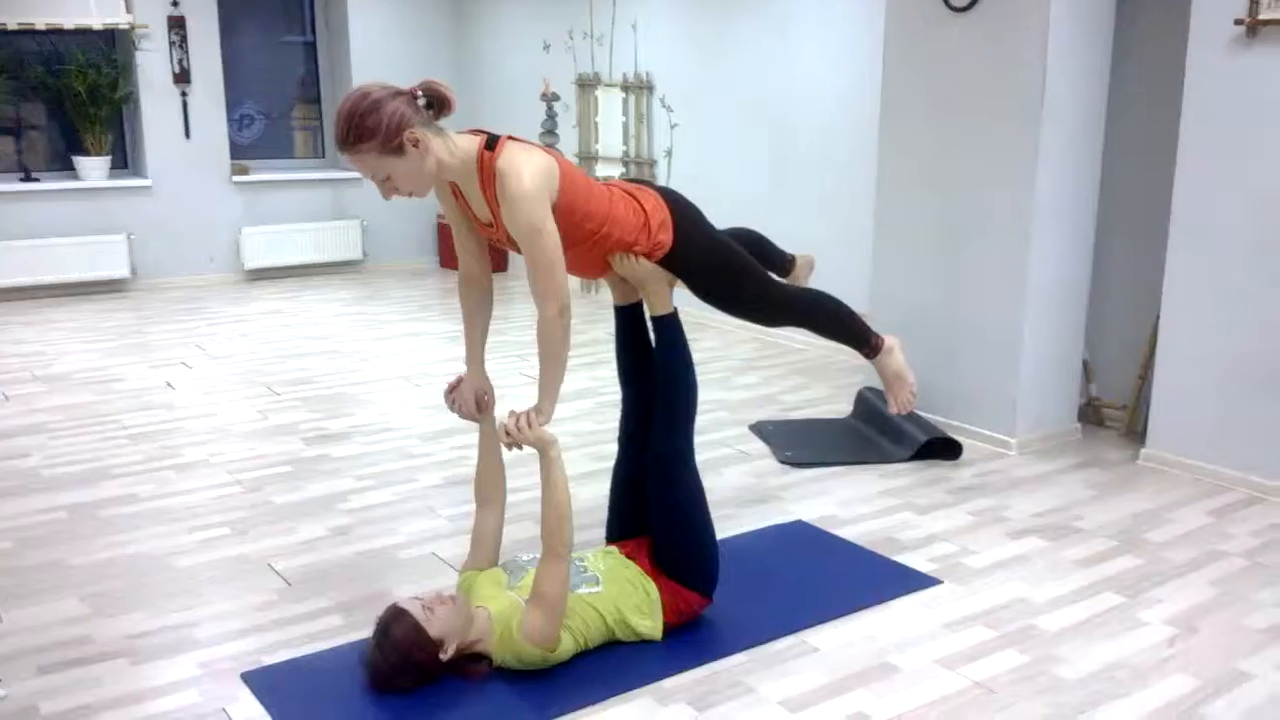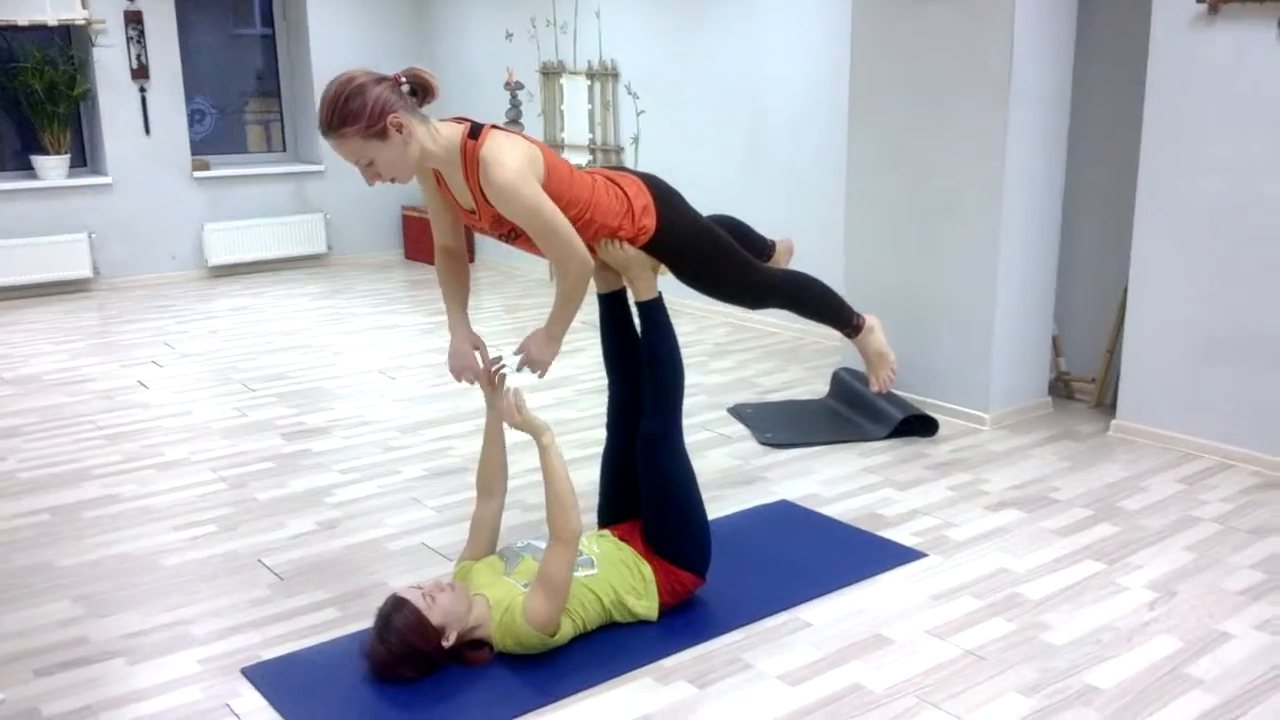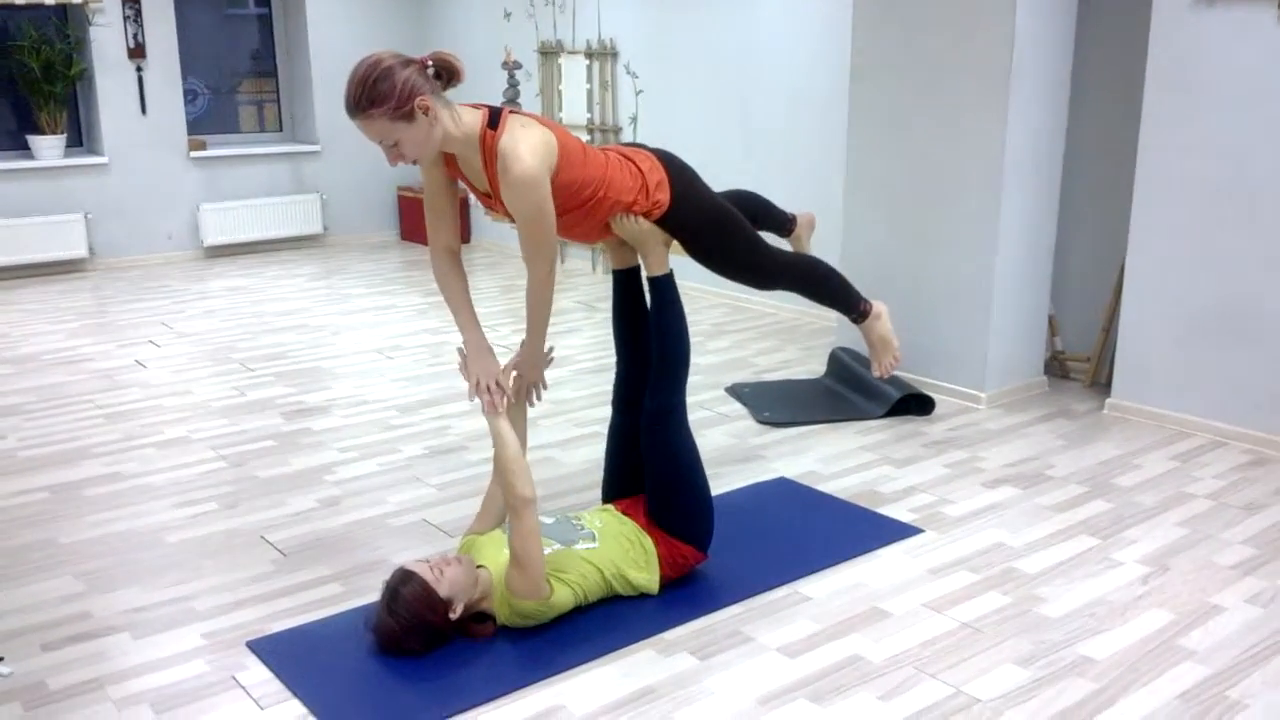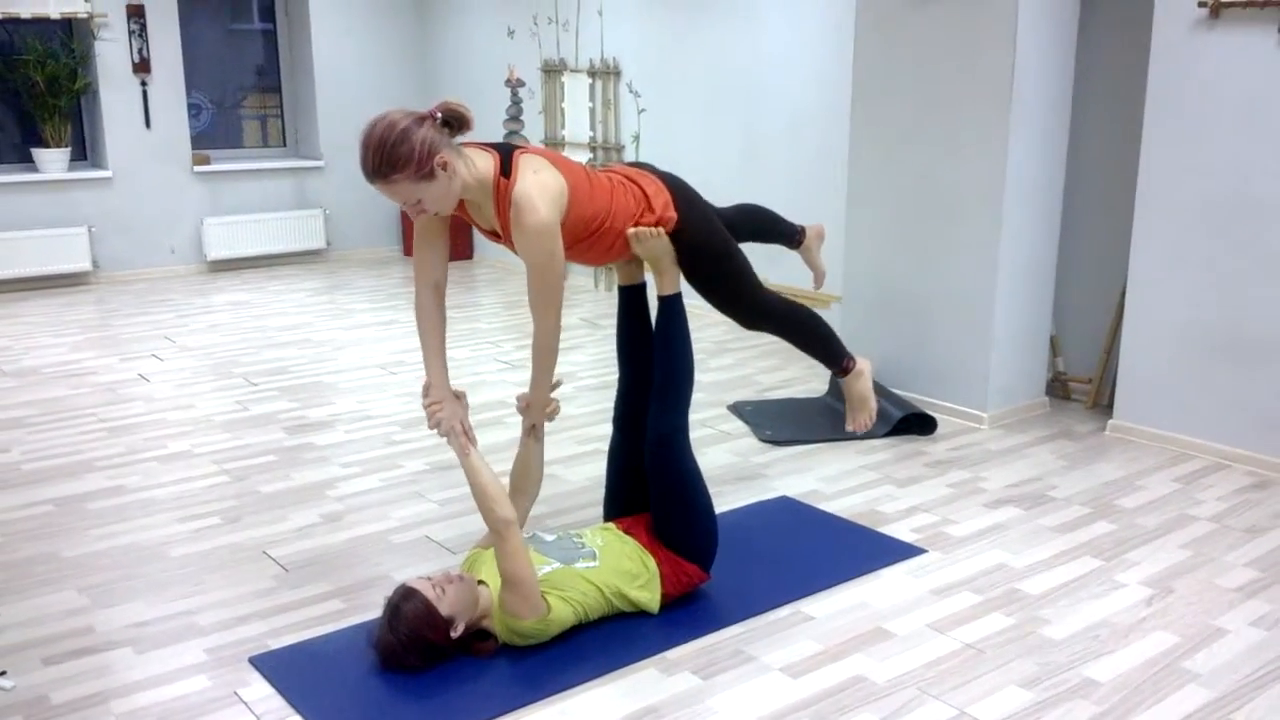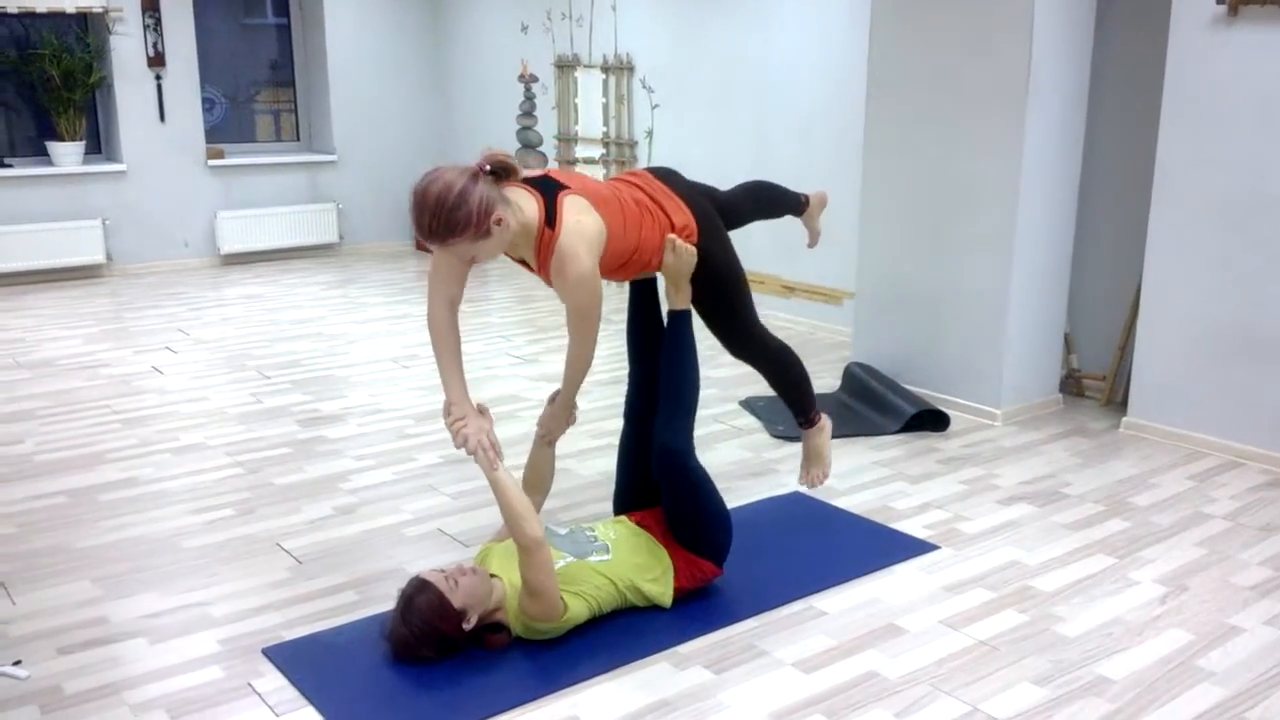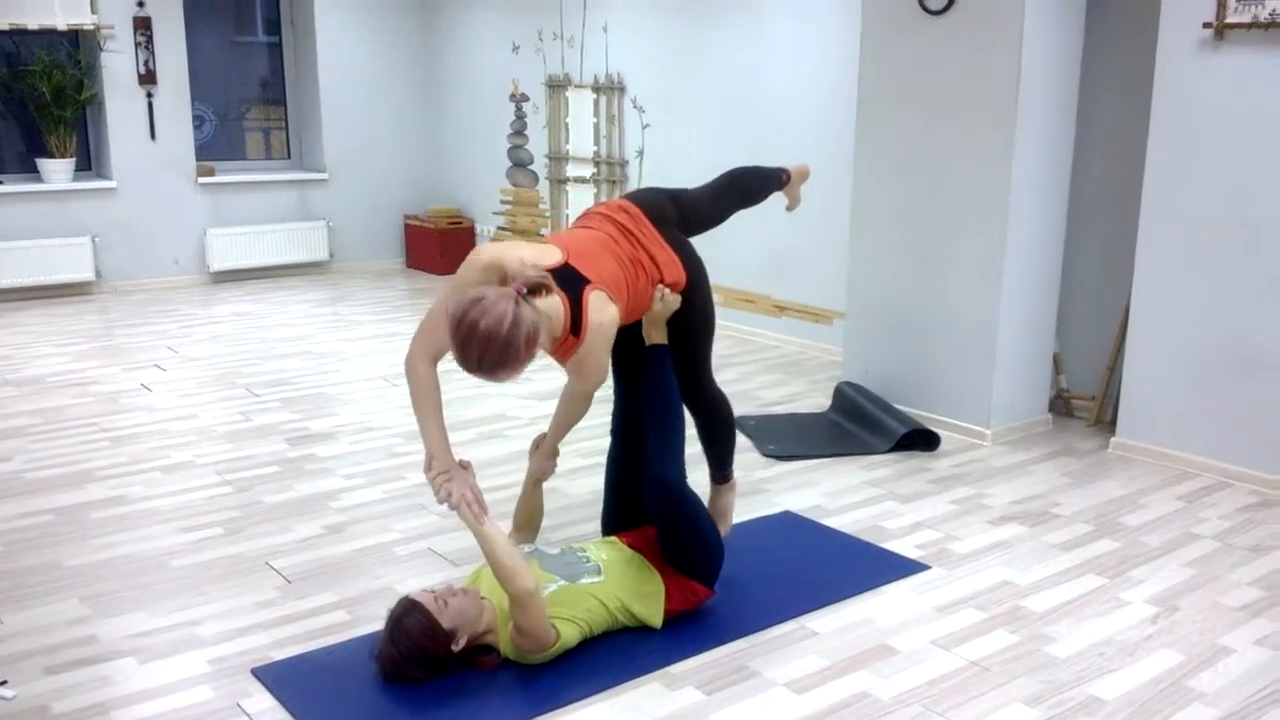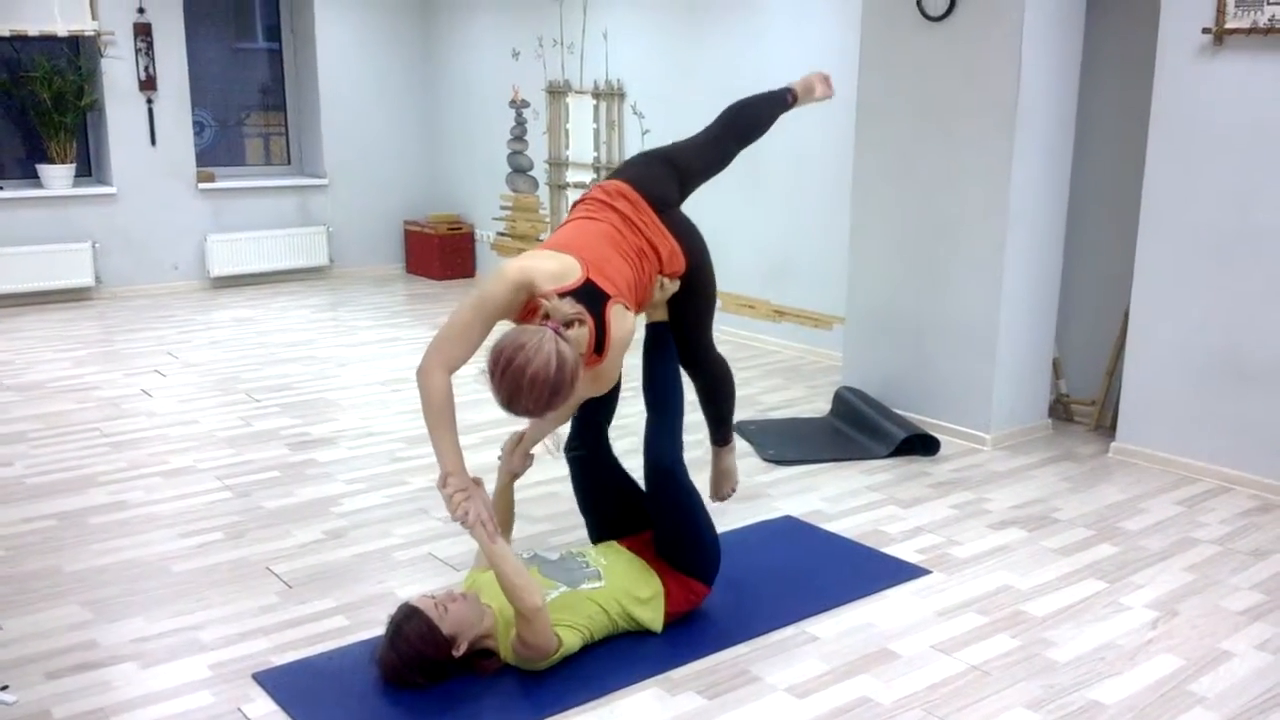
dt=0.5s
person 1, frame 1
left shoulder: (516, 179)
right shoulder: (450, 176)
left elbow: (554, 306)
right elbow: (474, 275)
left wrist: (544, 409)
right wrist: (474, 370)
left hip: (661, 230)
right hip: (623, 216)
left knee: (768, 304)
right knee: (728, 248)
left ankle: (879, 348)
right ankle: (791, 263)
person 1, frame 2
left shoulder: (499, 169)
right shoulder: (431, 161)
left elbow: (577, 265)
right elbow: (449, 248)
left wrist: (548, 340)
right wrist: (459, 329)
left hip: (642, 217)
right hip: (608, 202)
left knee: (752, 286)
left ankle: (860, 328)
right ankle: (772, 247)
person 1, frame 3
left shoulder: (518, 159)
right shoulder: (442, 147)
left elbow: (542, 273)
right elbow: (444, 250)
left wrist: (531, 357)
right wrist: (476, 346)
left hip: (656, 191)
right hip: (621, 179)
left knee: (762, 267)
right knee: (724, 207)
left ankle: (867, 313)
right ankle: (793, 223)
person 1, frame 4
left shoulder: (529, 202)
right shoulder: (439, 178)
left elbow: (547, 320)
right elbow: (429, 288)
left wrist: (538, 399)
right wrist: (439, 388)
left hip: (663, 212)
right hip: (622, 197)
left knee: (754, 307)
right knee: (727, 222)
left ankle: (850, 371)
right ankle: (803, 238)
person 1, frame 5
left shoulder: (571, 250)
right shoulder: (473, 206)
left elbow: (583, 347)
right elbow: (442, 308)
left wrist: (562, 409)
right wrist: (461, 406)
left hip: (680, 224)
right hip: (641, 193)
left knee: (745, 338)
right knee: (730, 207)
left ankle: (813, 424)
right ankle: (806, 204)
person 1, frame 6
left shoulder: (594, 332)
right shoulder: (492, 264)
left elbow: (578, 396)
right elbow: (420, 357)
left wrist: (547, 448)
right wrist: (443, 462)
left hip: (669, 268)
right hip: (626, 215)
left knee: (694, 387)
right knee: (715, 196)
left ankle: (723, 483)
right ankle: (786, 176)
person 1, frame 7
left shoulder: (612, 339)
right shoulder: (521, 279)
left elbow: (578, 396)
right elbow: (434, 369)
left wrist: (531, 438)
right wrist: (455, 478)
left hip: (670, 248)
right hip: (622, 198)
left knee: (695, 354)
right knee: (719, 139)
left ankle: (723, 447)
right ankle: (794, 93)
person 2, frame 1
left shoulder: (477, 593)
right shoulder: (523, 642)
left elbow: (489, 507)
right elbow: (557, 550)
left wrist: (485, 424)
right wrist: (549, 452)
left hip: (627, 559)
right hip: (672, 588)
right knee: (668, 450)
right ankle: (656, 297)
person 2, frame 2
left shoulder: (473, 581)
right shoulder: (522, 627)
left elbow: (490, 497)
right elbow: (567, 533)
left wrist: (495, 414)
right wrist: (542, 435)
left hip: (620, 544)
right hip: (666, 569)
right knee: (657, 432)
left ankle: (611, 283)
right ankle: (641, 284)
person 2, frame 3
left shoulder: (477, 552)
right shoulder: (519, 601)
left elbow: (506, 485)
right elbow: (521, 500)
left wrist: (514, 400)
right wrist: (495, 414)
left hip: (624, 518)
right hip: (669, 542)
right knee: (660, 408)
right ankle: (654, 259)
person 2, frame 4
left shoulder: (480, 569)
right shoulder: (519, 623)
left elbow: (519, 500)
right elbow: (504, 523)
left wrist: (532, 430)
right wrist: (462, 444)
left hip: (627, 536)
right hip: (673, 561)
right knee: (664, 432)
right ankle: (664, 276)
person 2, frame 5
left shoulder: (493, 562)
right shoulder: (533, 617)
left elbow: (532, 497)
right elbow: (532, 538)
left wrist: (546, 435)
right wrist: (488, 460)
left hip: (639, 529)
right hip: (688, 556)
right knee: (668, 445)
left ankle: (645, 275)
right ankle: (677, 294)
person 2, frame 6
left shoulder: (486, 584)
right shoulder: (522, 643)
left elbow: (521, 535)
right elbow: (524, 588)
left wrist: (533, 478)
right wrist: (472, 515)
left hip: (628, 548)
right hip: (679, 578)
right knee: (660, 475)
right ankle: (654, 334)
person 2, frame 7
left shoulder: (479, 590)
right shoulder: (525, 649)
left elbow: (500, 536)
right elbow: (531, 605)
left wrist: (506, 476)
right wrist: (480, 530)
left hip: (627, 552)
right hip: (678, 577)
left knee: (583, 447)
right knee: (661, 460)
right ankle: (656, 316)
